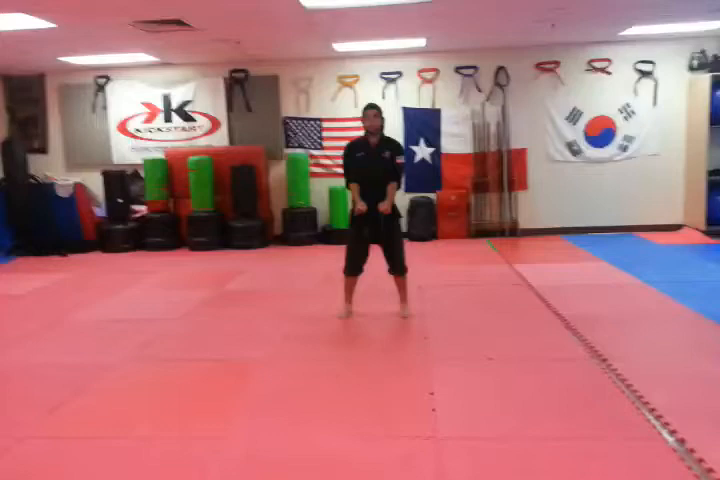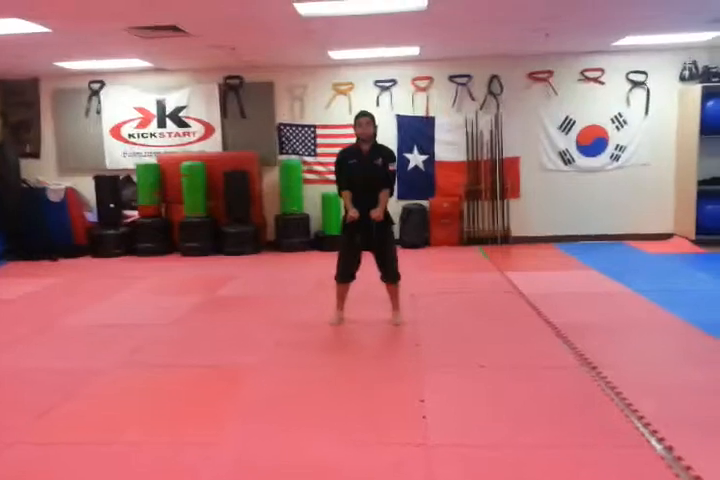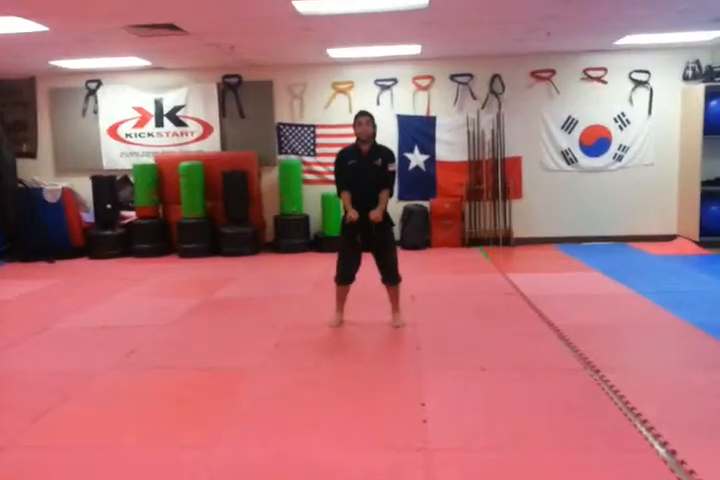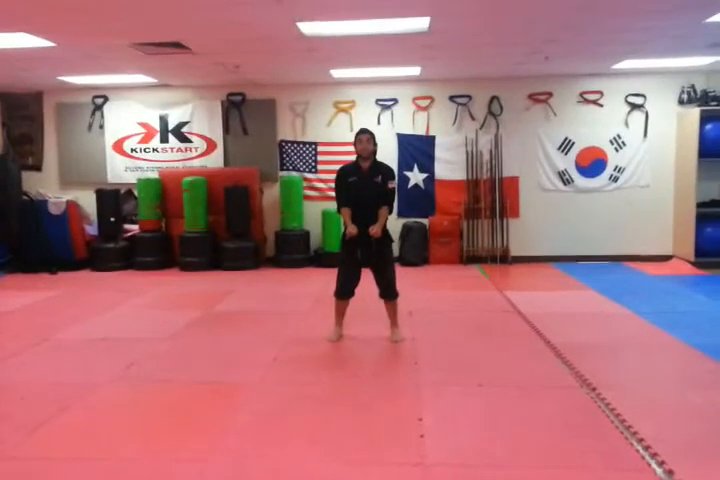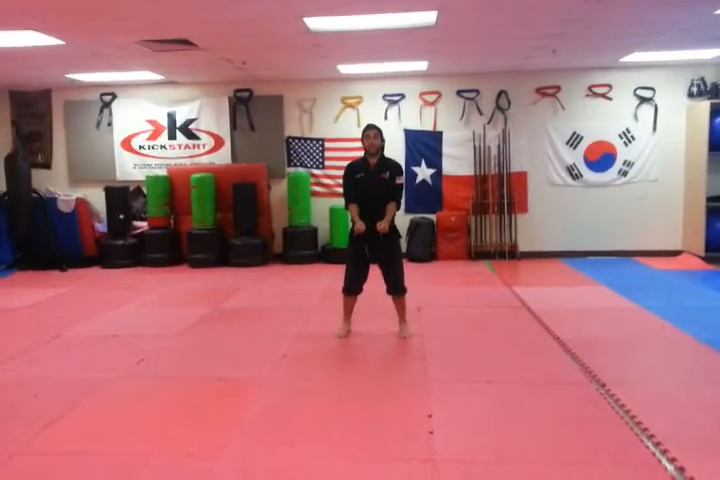
dt=0.4s
person 1, frame 1
left shoulder: (393, 147)
right shoulder: (353, 148)
left elbow: (394, 179)
right elbow: (351, 179)
left wrist: (388, 201)
right wrist: (358, 201)
left hip: (386, 209)
right hip: (361, 209)
left knee: (396, 259)
right knee: (353, 260)
left ankle: (404, 303)
right ankle: (348, 304)
person 1, frame 2
left shoulder: (386, 154)
right shoulder: (345, 156)
left elbow: (387, 186)
right elbow: (343, 186)
left wrist: (380, 208)
right wrist: (350, 208)
left hip: (378, 216)
right hip: (354, 216)
left knee: (389, 266)
right knee: (345, 267)
left ankle: (395, 310)
right ankle: (339, 311)
person 1, frame 3
left shoulder: (385, 154)
right shoulder: (344, 156)
left elbow: (387, 187)
right elbow: (342, 187)
left wrist: (380, 209)
right wrist: (349, 209)
left hip: (379, 217)
right hip: (353, 217)
left knee: (390, 268)
right knee: (344, 269)
left ankle: (396, 312)
right ankle: (339, 313)
person 1, frame 4
left shoulder: (386, 172)
right shoulder: (345, 173)
left elbow: (387, 203)
right elbow: (343, 203)
left wrist: (379, 224)
right wrist: (349, 224)
left hip: (378, 233)
right hip: (353, 233)
left knee: (387, 283)
right knee: (344, 283)
left ankle: (394, 327)
right ankle: (338, 327)
person 1, frame 5
left shoulder: (393, 168)
right shoulder: (352, 168)
left elbow: (395, 199)
right elbow: (350, 200)
left wrist: (387, 220)
right wrist: (357, 220)
left hip: (386, 230)
right hip: (361, 230)
left knee: (396, 279)
right knee: (352, 280)
left ankle: (403, 323)
right ankle: (346, 322)
